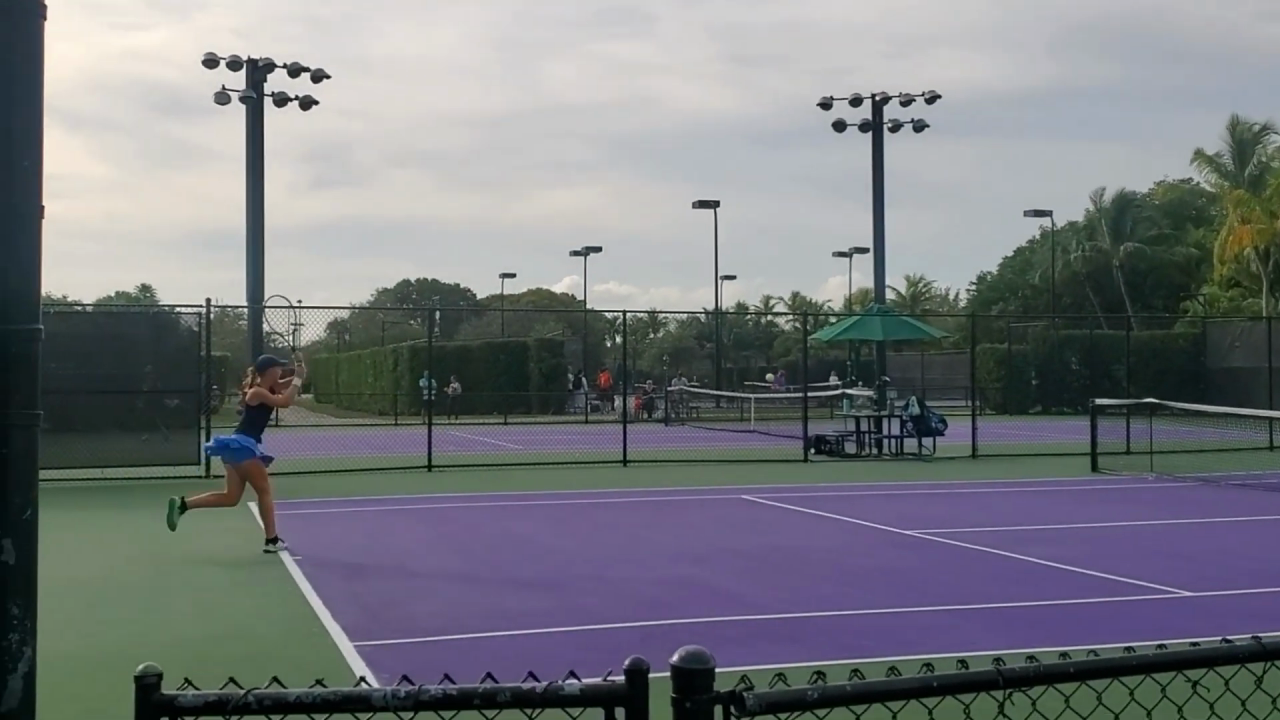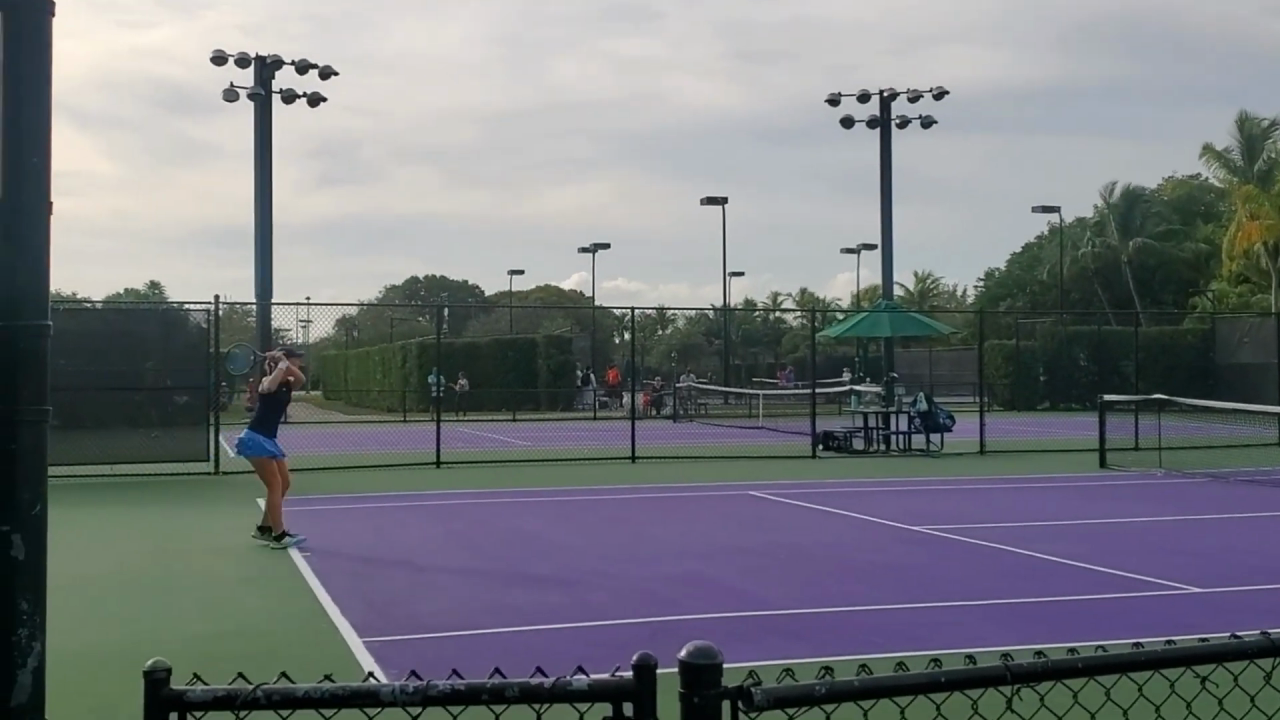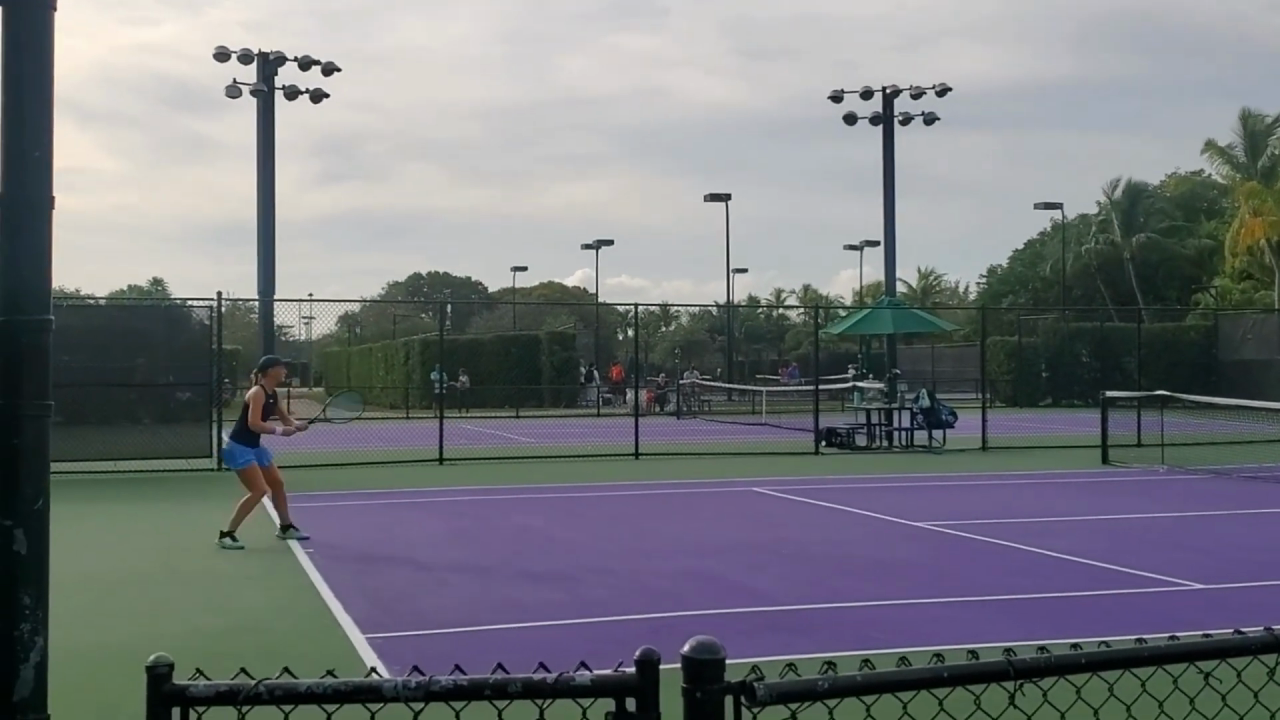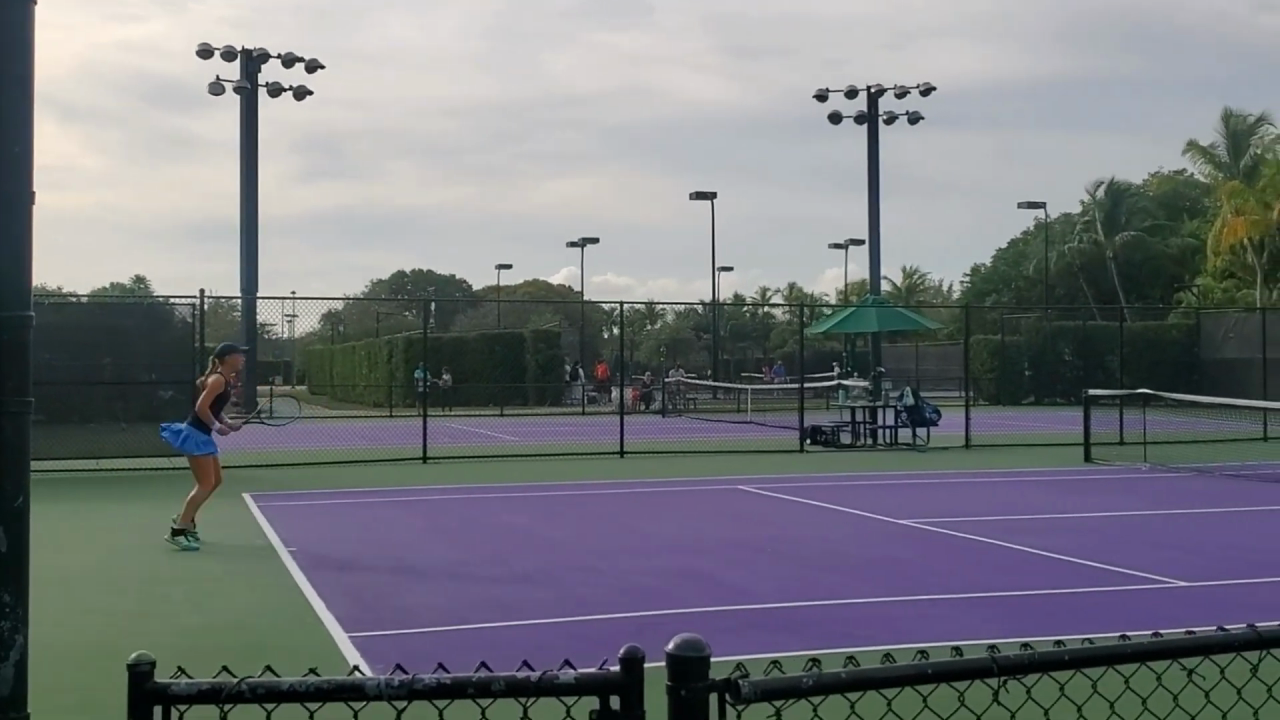
dt=0.3s
person 1, frame 1
left shoulder: (273, 386)
right shoulder: (257, 392)
left elbow: (290, 381)
right elbow: (285, 402)
left wrist: (298, 370)
right wrist: (298, 380)
left hip: (240, 445)
right hip: (241, 445)
left knee: (231, 497)
right knee: (264, 490)
left ankle: (182, 503)
right ankle: (272, 540)
person 1, frame 2
left shoulder: (287, 381)
right shoulder: (267, 381)
left elbow: (301, 380)
right elbow: (270, 384)
left wrist: (287, 365)
right wrist: (281, 363)
left hip: (267, 440)
right hip: (255, 439)
left knee: (284, 483)
right knee: (275, 486)
left ankle: (264, 528)
right ankle: (278, 536)
person 1, frame 3
left shoulder: (273, 392)
right shoulder: (256, 393)
left elbow: (283, 417)
right elbow: (253, 424)
left wrist: (295, 425)
right wrist: (279, 431)
left hip: (254, 447)
right hip: (240, 448)
left knee: (277, 484)
right knee: (258, 491)
left ankle: (286, 527)
right ankle: (227, 534)
person 1, frame 4
left shoulder: (227, 380)
right shoulder: (218, 380)
right elbow: (201, 408)
left wrist: (227, 423)
right wrist: (217, 427)
left hip: (202, 435)
right hip: (195, 435)
left knee: (215, 480)
right knee: (206, 483)
left ankle: (184, 519)
right ankle: (178, 531)
